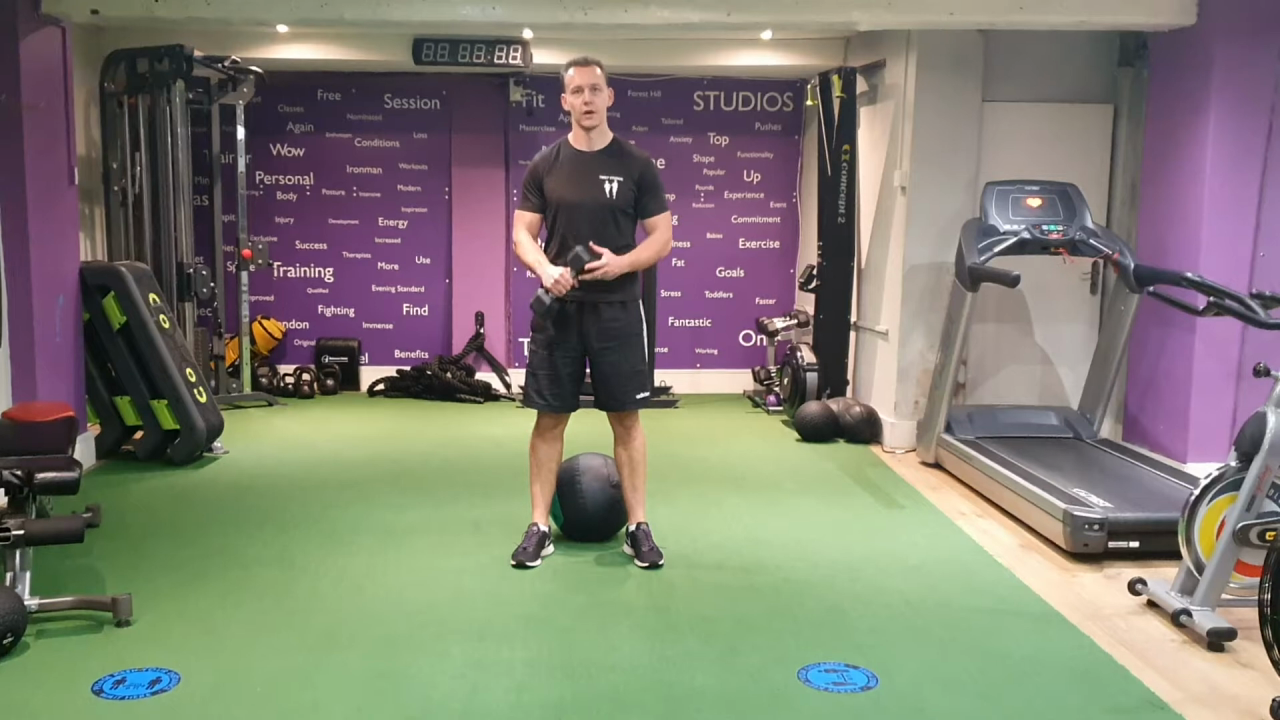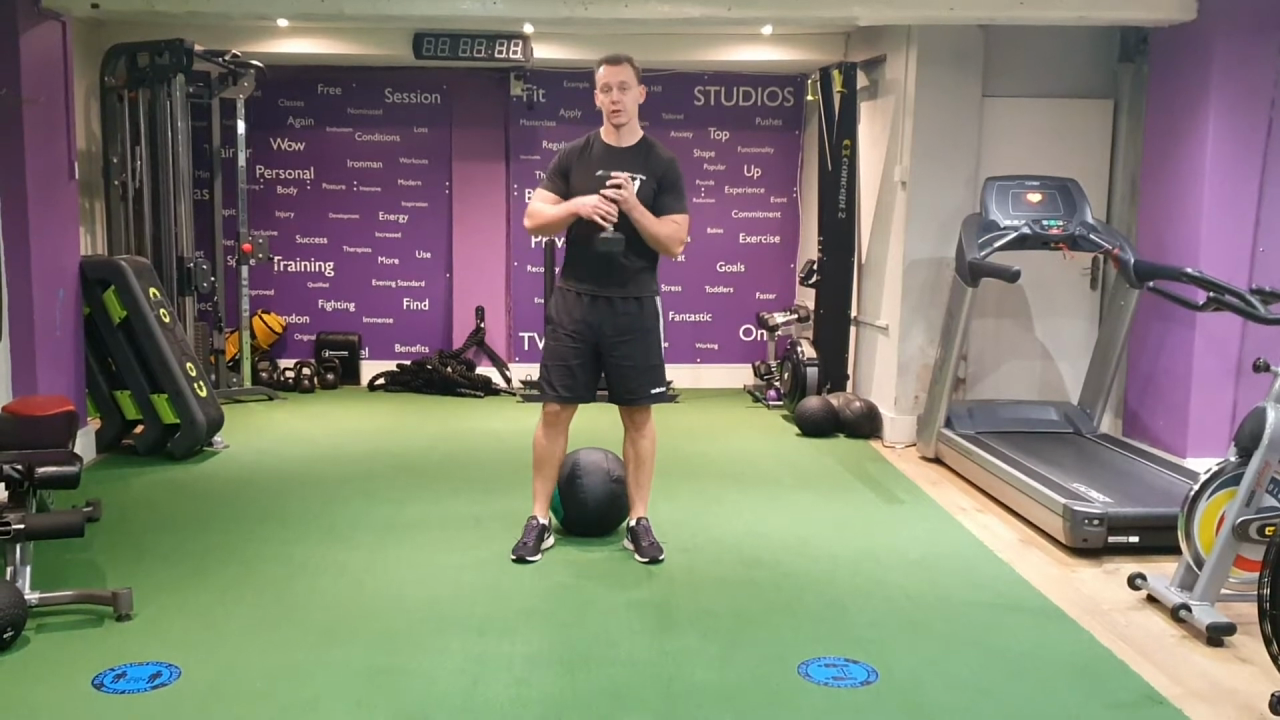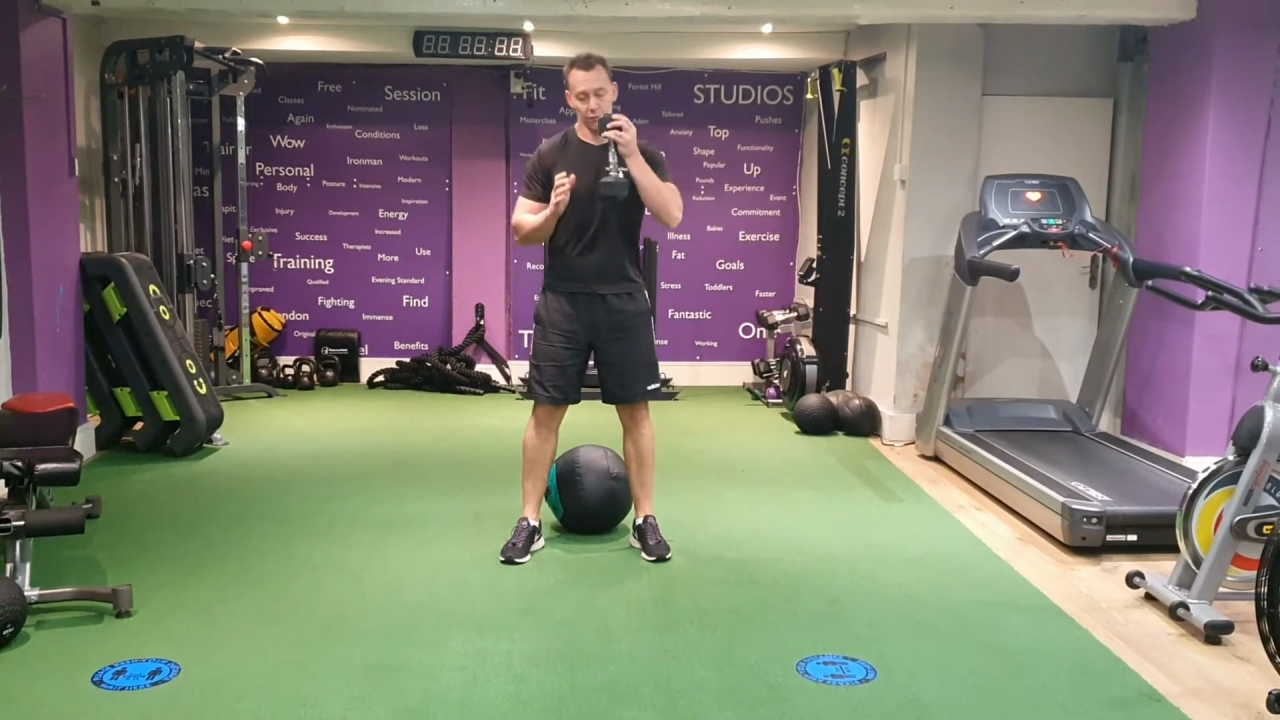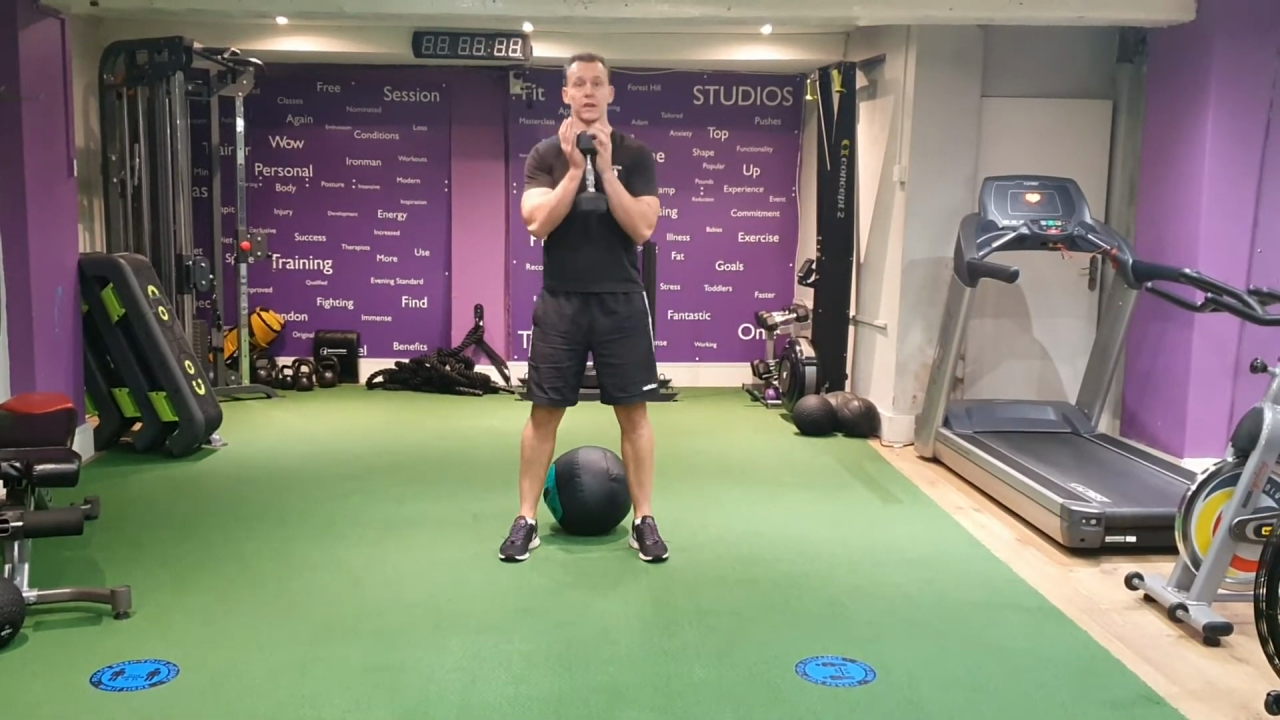
dt=1s
person 1, frame 1
left shoulder: (636, 164)
right shoulder: (545, 165)
left elbow: (662, 235)
right elbow: (522, 234)
left wrist: (622, 263)
right wrist: (546, 269)
left hip: (617, 309)
right hip: (559, 309)
left knee: (627, 419)
right knee: (549, 419)
left ankle: (637, 526)
right ankle: (540, 526)
person 1, frame 2
left shoulder: (662, 164)
right shoulder: (573, 156)
left elbow: (674, 242)
right elbow: (534, 220)
left wrist: (633, 206)
right wrist: (577, 206)
left hip: (634, 305)
right hip: (575, 300)
left knee: (638, 413)
right knee: (555, 411)
left ankle: (638, 522)
right ankle: (540, 520)
person 1, frame 3
left shoulder: (640, 151)
right shoulder: (549, 154)
left elbow: (672, 215)
right elbow: (522, 231)
left wrist: (632, 155)
right wrist: (554, 210)
left hip: (624, 299)
right hip: (563, 299)
left knee: (635, 410)
right knee: (546, 411)
left ankle: (644, 520)
right ankle: (530, 522)
person 1, frame 4
left shoulder: (635, 154)
right shoulder: (546, 153)
left elbow: (643, 228)
right elbow: (537, 224)
left wrist: (605, 169)
right wrist: (574, 168)
left hip: (621, 299)
right hip: (561, 300)
left knee: (634, 411)
right knee: (545, 411)
left ankle: (643, 520)
right ankle: (526, 519)
